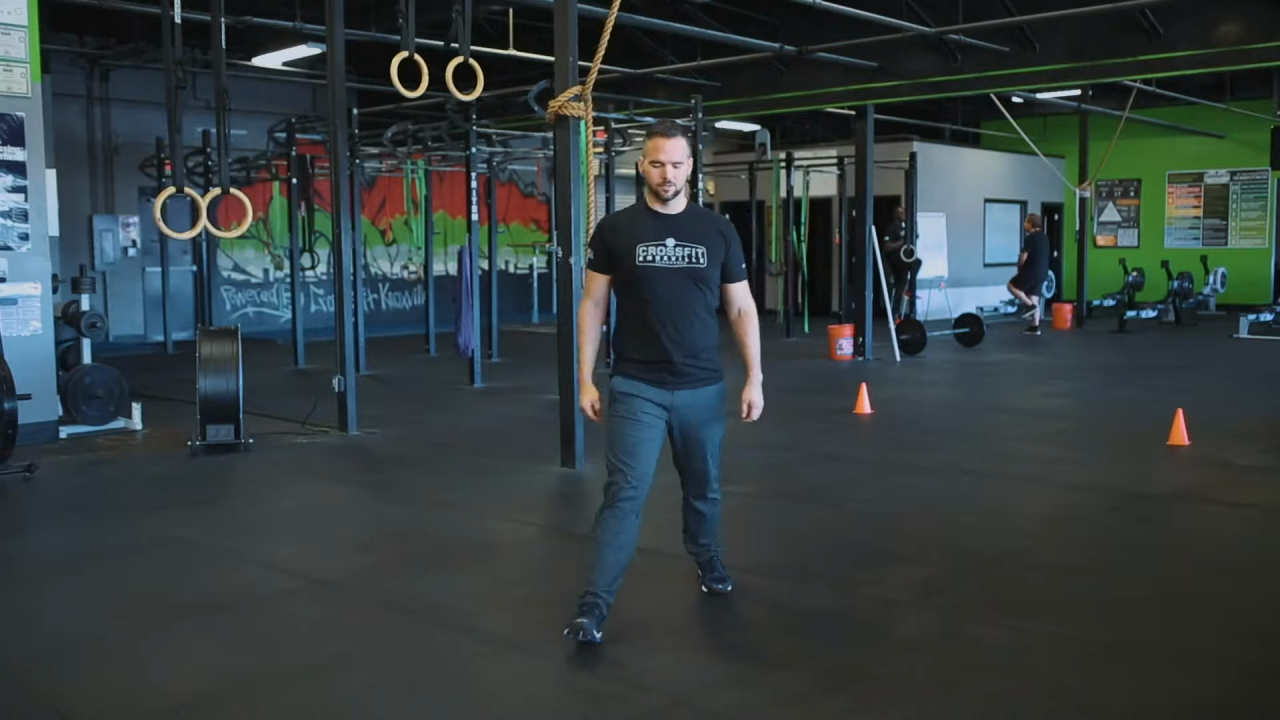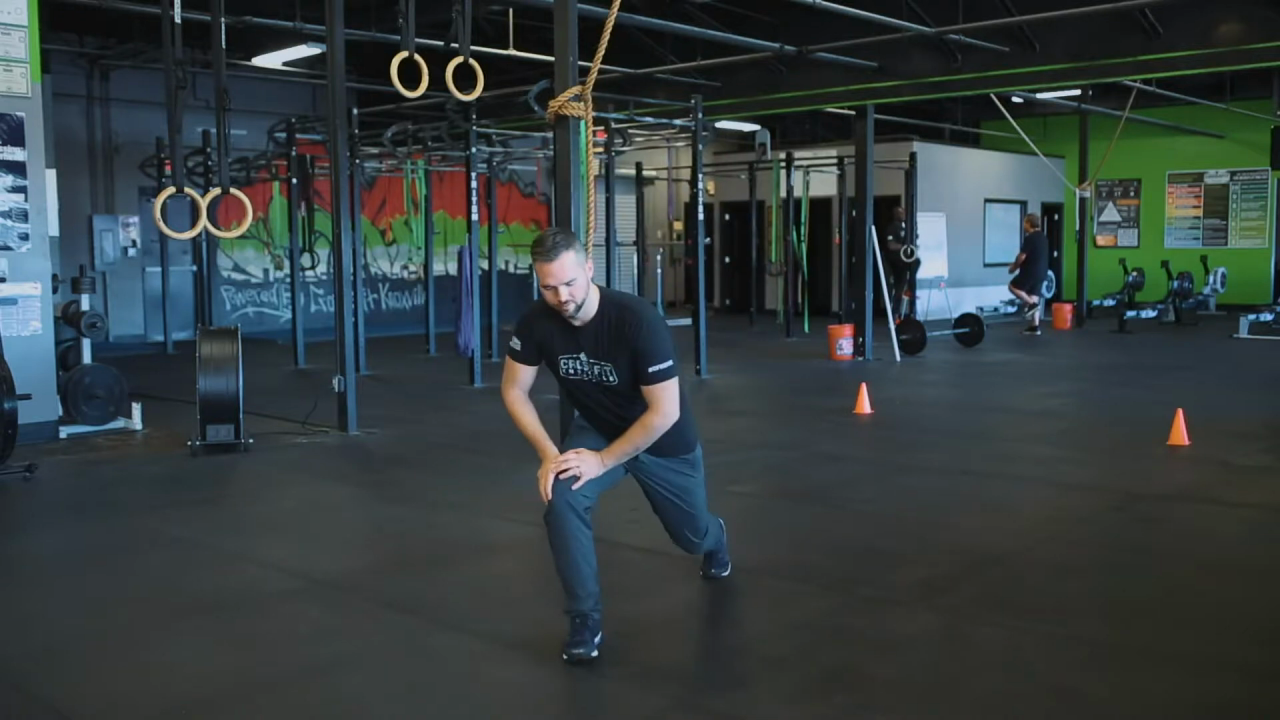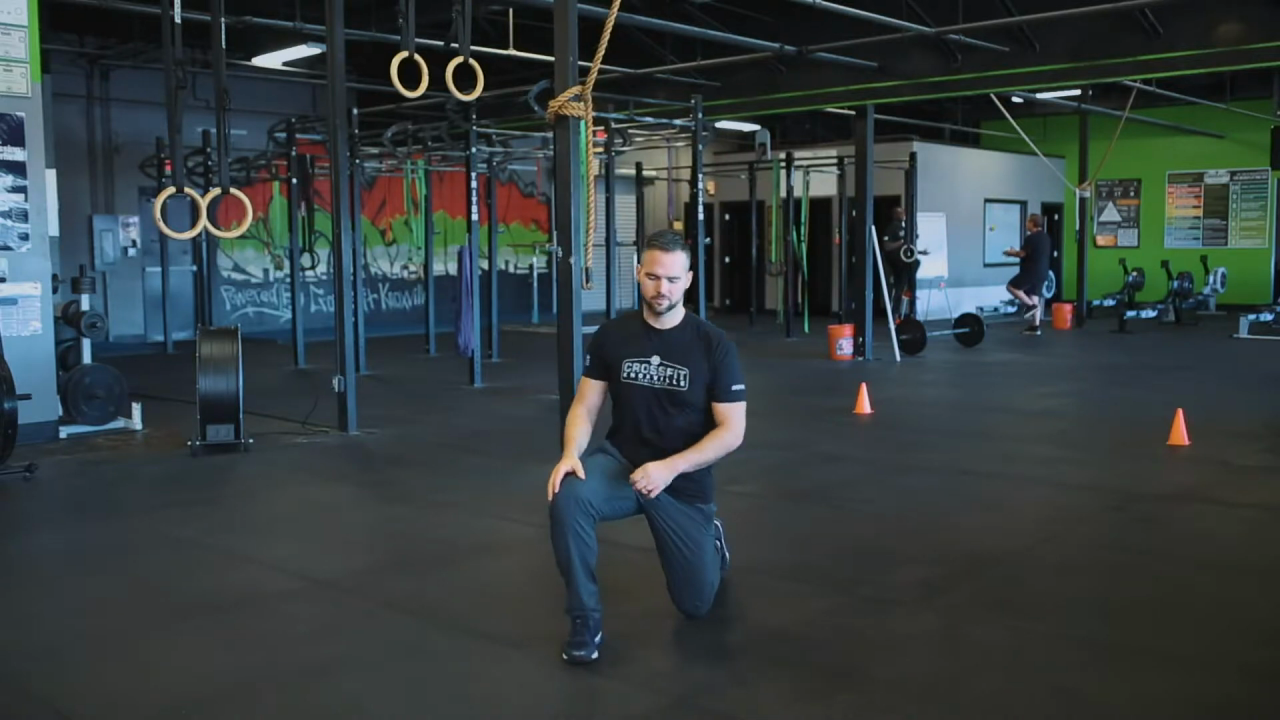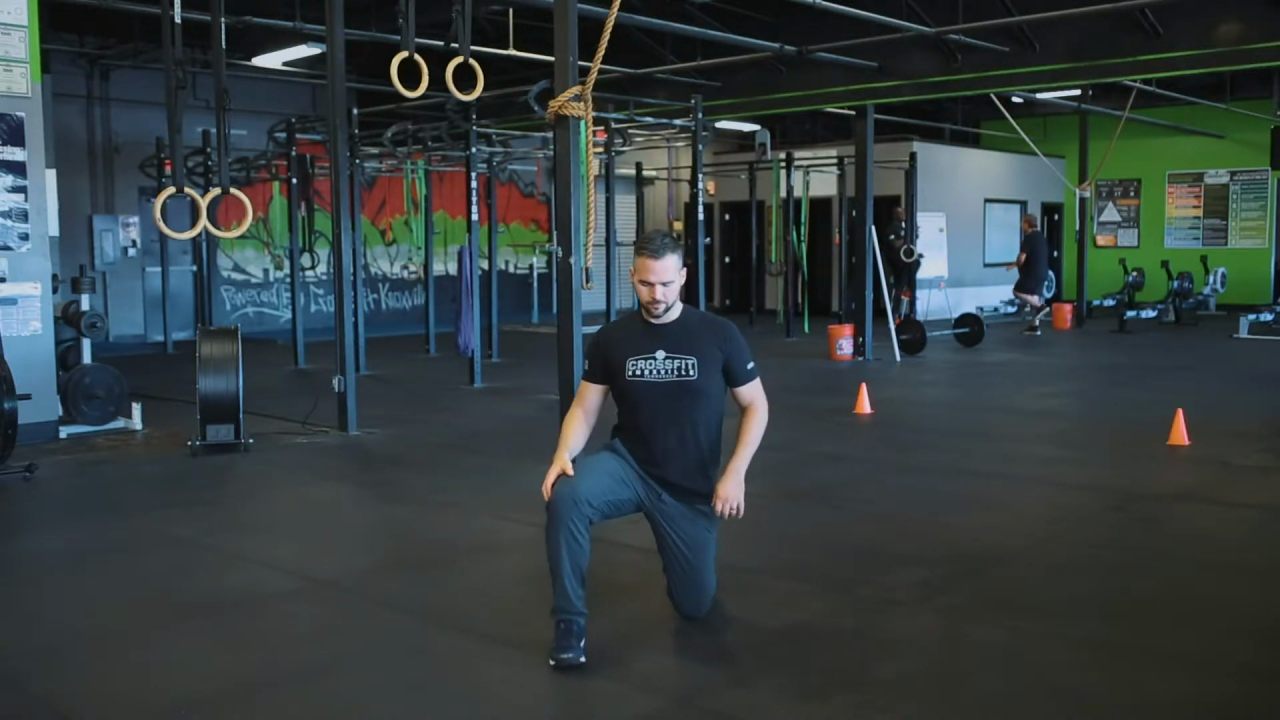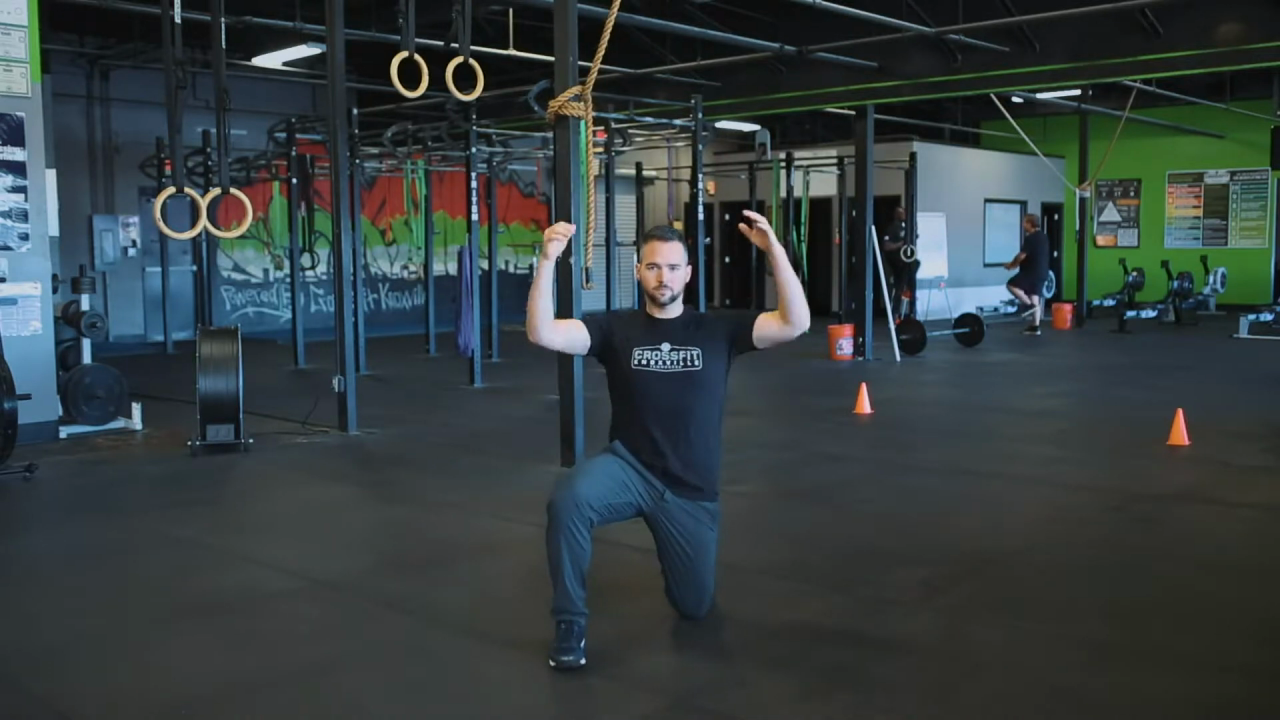
dt=1s
person 1, frame 1
left shoulder: (717, 230)
right shoulder: (615, 228)
left elbow: (740, 307)
right elbow: (592, 306)
left wrist: (754, 378)
right wrist: (585, 380)
left hip: (702, 388)
right hip: (635, 387)
left knee: (702, 486)
right knee: (625, 491)
left ankle: (706, 558)
right ankle: (593, 605)
person 1, frame 2
left shoulder: (638, 320)
right shoulder: (537, 322)
left elbow: (665, 413)
right elbow: (514, 390)
left wrist: (603, 461)
right wrist: (549, 454)
left hip: (661, 441)
right hip: (597, 430)
left knee: (692, 536)
right knee: (560, 499)
left ankle: (714, 535)
right ankle: (585, 618)
person 1, frame 3
left shoulder: (713, 345)
right shoulder: (612, 335)
left elbow: (732, 430)
right elbow: (585, 407)
left wrist: (670, 467)
right wrist: (570, 456)
left hip: (682, 479)
right hip: (620, 461)
left knee: (696, 603)
right knee: (567, 498)
left ankle: (710, 539)
right ankle: (585, 618)
person 1, frame 4
left shoulder: (719, 334)
right shoulder: (610, 339)
left elbow: (755, 406)
right elbow: (584, 409)
left wrist: (735, 472)
right wrist: (563, 455)
left hip: (690, 484)
right hip: (627, 463)
left knee: (695, 606)
right knee: (565, 497)
left ankle: (689, 552)
right ankle: (569, 624)
person 1, frame 5
left shoulder: (719, 331)
right shoulder: (616, 328)
left elbow: (795, 321)
right elbow: (542, 330)
left wrist: (772, 248)
right wrist: (548, 258)
left hip: (691, 488)
right hip: (628, 465)
left knee: (695, 606)
right knee: (566, 502)
left ankle: (677, 560)
right ankle: (568, 625)
